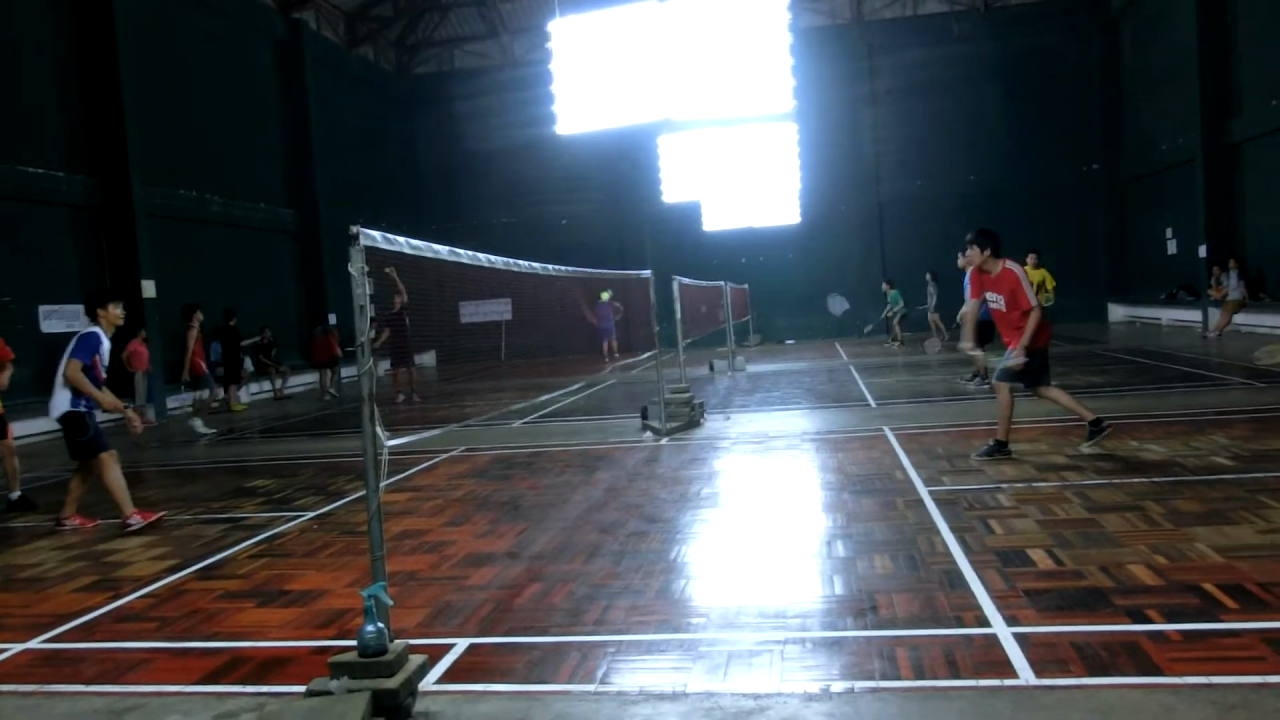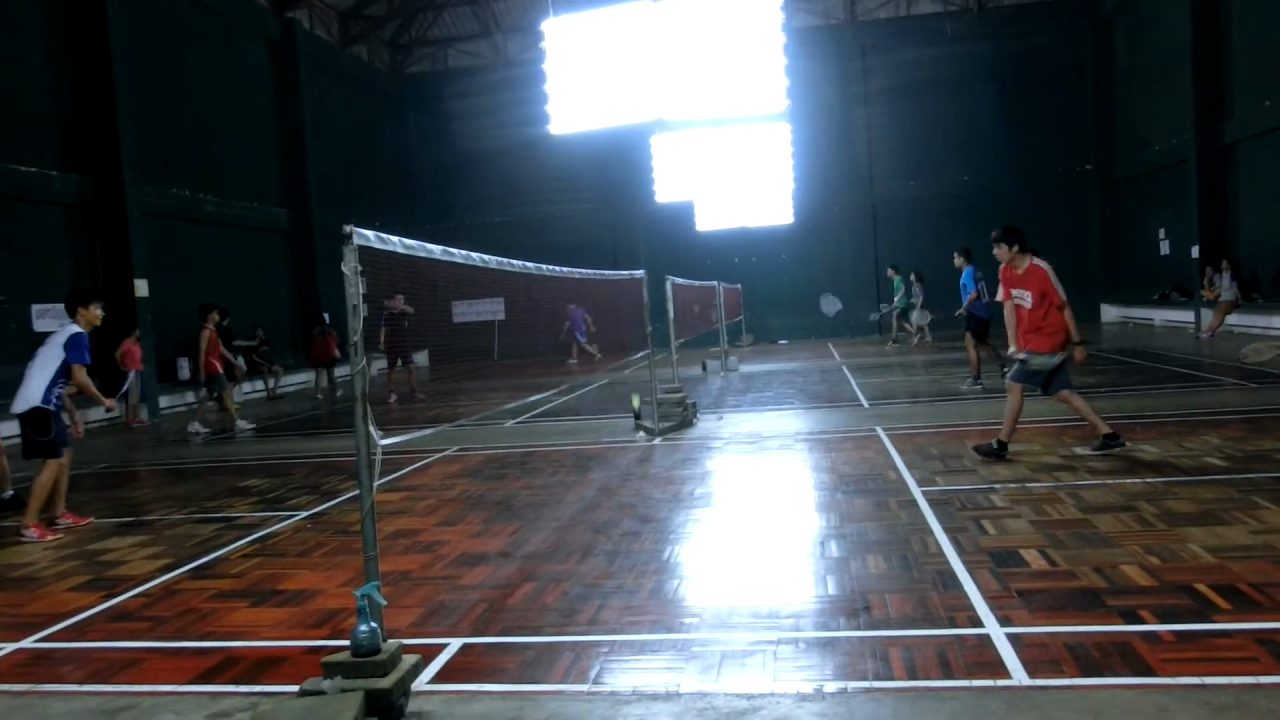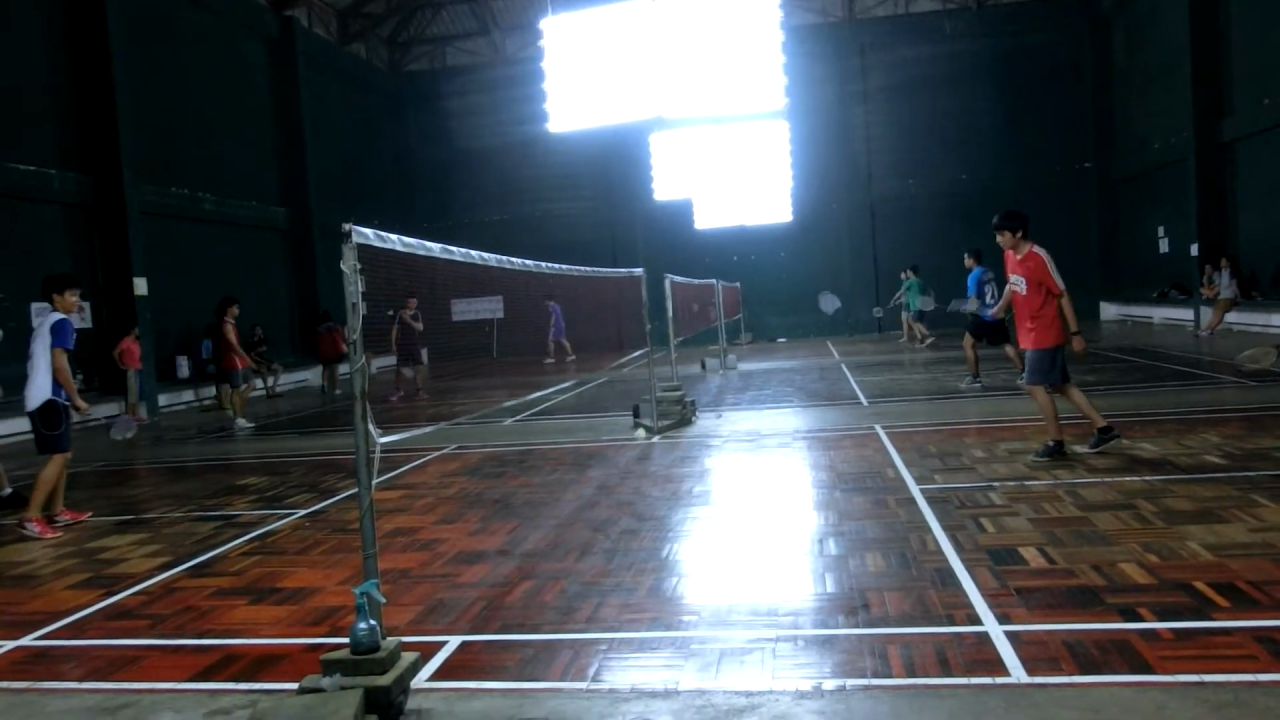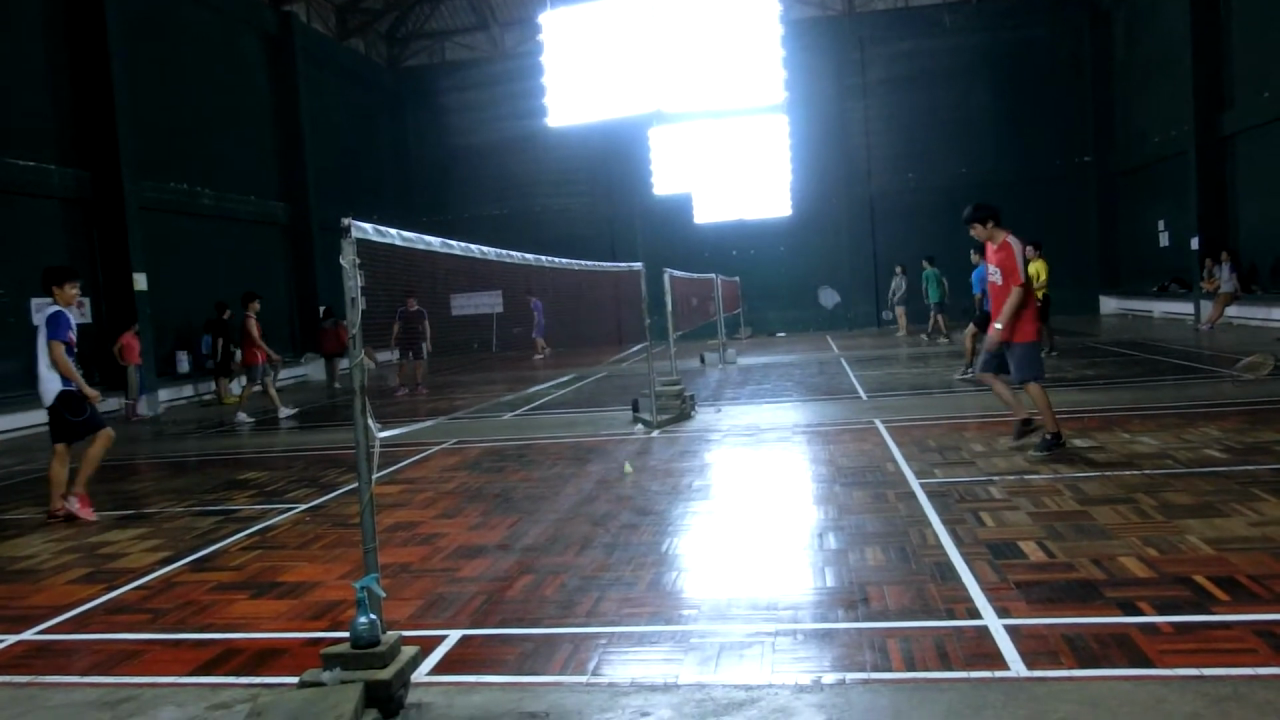
dt=0.3s
person 1, frame 1
left shoulder: (102, 342)
right shoulder: (90, 337)
left elbow: (99, 385)
right elbow: (70, 372)
left wrist: (126, 412)
right wrist: (101, 400)
left hip: (80, 408)
right hip: (72, 408)
left knee: (89, 462)
right knee: (107, 457)
left ankle: (67, 516)
right ankle: (132, 516)
person 1, frame 2
left shoulder: (66, 335)
right shoulder: (77, 336)
right elbow: (79, 378)
left wrist: (72, 414)
right wrist: (103, 401)
left hip: (41, 404)
right hip: (38, 405)
left knee: (62, 457)
right knee: (54, 462)
left ankle: (60, 515)
right ankle: (29, 524)
person 1, frame 3
left shoulder: (46, 323)
right shoulder: (61, 323)
right elbow: (59, 363)
right wrist: (76, 398)
left hip: (40, 398)
right hip: (49, 399)
left knee: (60, 456)
right knee: (59, 457)
left ankle: (57, 512)
right ankle: (31, 518)
person 1, frame 4
left shoulder: (53, 316)
right shoulder: (58, 316)
right elbow: (58, 356)
left wrist: (79, 387)
right wrist: (84, 386)
left hip: (54, 392)
right hip: (64, 390)
left knee: (61, 448)
right knee: (104, 434)
left ankle: (58, 506)
right ankle: (76, 494)
person 2, frame 1
left shoulder: (1014, 273)
right shoulder: (975, 274)
left elbow: (1035, 311)
right elbow: (971, 306)
left wrist: (1021, 348)
right wrist: (968, 338)
left hip: (1029, 337)
right hip: (1013, 338)
left knee: (1002, 383)
right knee: (1040, 387)
left ankle: (1000, 444)
right ankle: (1095, 422)
person 2, frame 2
left shoulder: (1041, 270)
right shoulder: (1005, 271)
left elbow: (1064, 306)
right elbow: (1009, 307)
left wrist: (1077, 343)
right wrist: (1013, 343)
left hip: (1048, 338)
right hip: (1031, 339)
left knee: (1014, 384)
right knee: (1063, 392)
left ankle: (1001, 444)
right ankle: (1109, 435)
person 2, frame 3
left shoulder: (1040, 258)
right shoulder: (1009, 255)
left elbow: (1062, 296)
left wrist: (1075, 333)
right wrist: (1002, 306)
left hip: (1044, 334)
right hip: (1029, 334)
left knee: (1034, 385)
right knee: (1062, 386)
left ankle: (1056, 443)
right ankle: (1104, 429)
person 2, frame 4
left shoulder: (1012, 246)
right shoulder: (989, 245)
left elbow: (1018, 290)
left wrist: (1000, 326)
left hip: (1019, 328)
right hip: (1001, 328)
left knee: (1028, 381)
right knee: (985, 373)
left ankle: (1054, 435)
right ankle: (1024, 419)
